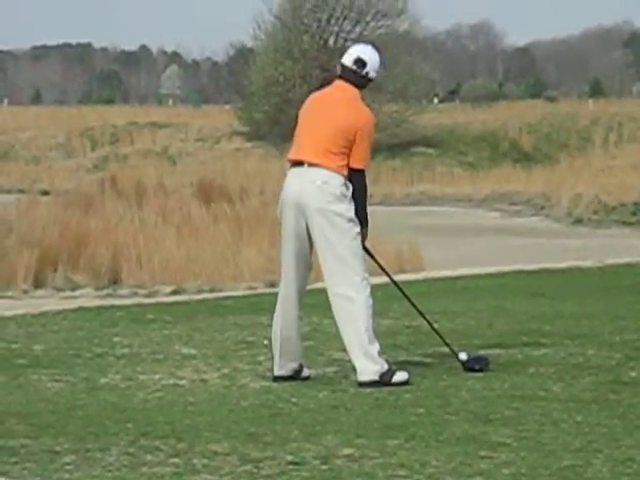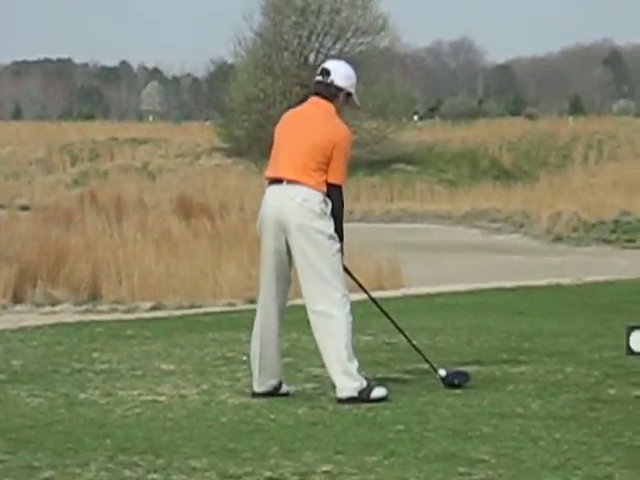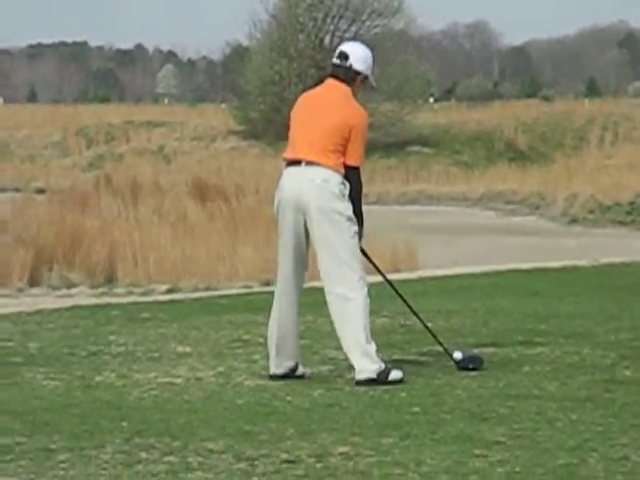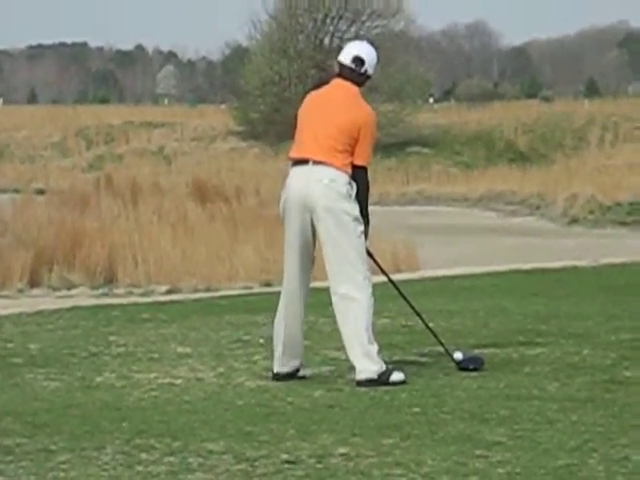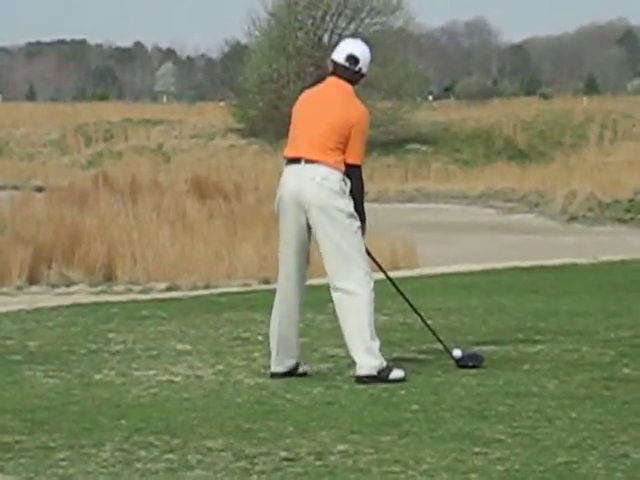
dt=0.5s
person 1, frame 1
left shoulder: (313, 99)
right shoulder: (362, 115)
right elbow: (356, 175)
right wrist: (362, 223)
left hip: (294, 183)
right hip: (326, 188)
left knee: (291, 280)
right knee: (350, 282)
left ankle: (286, 364)
right ankle: (370, 368)
person 1, frame 2
left shoulder: (288, 117)
right shoulder: (339, 130)
right elbow: (334, 189)
right wrist: (338, 237)
left hip: (272, 200)
right hip: (306, 204)
left knee: (270, 297)
right knee: (329, 299)
left ankle: (265, 380)
right ankle: (349, 384)
person 1, frame 3
left shoulder: (304, 99)
right shoulder: (355, 112)
right elbow: (351, 171)
right wrist: (357, 220)
left hip: (289, 181)
right hip: (323, 185)
left knee: (288, 278)
right knee: (347, 281)
left ankle: (282, 361)
right ankle: (367, 366)
person 1, frame 4
left shoulder: (311, 98)
right shoulder: (364, 113)
right elbow: (359, 171)
right wrist: (363, 219)
left hip: (297, 181)
right hip: (330, 185)
left knee: (294, 278)
right knee: (352, 280)
left ankle: (285, 362)
right ankle: (368, 367)
person 1, frame 5
left shoulder: (305, 97)
right shoulder: (356, 111)
right elbow: (352, 169)
right wrist: (360, 216)
left hip: (290, 179)
right hip: (324, 183)
left knee: (290, 275)
right knee: (353, 277)
left ankle: (283, 360)
right ankle: (369, 362)
